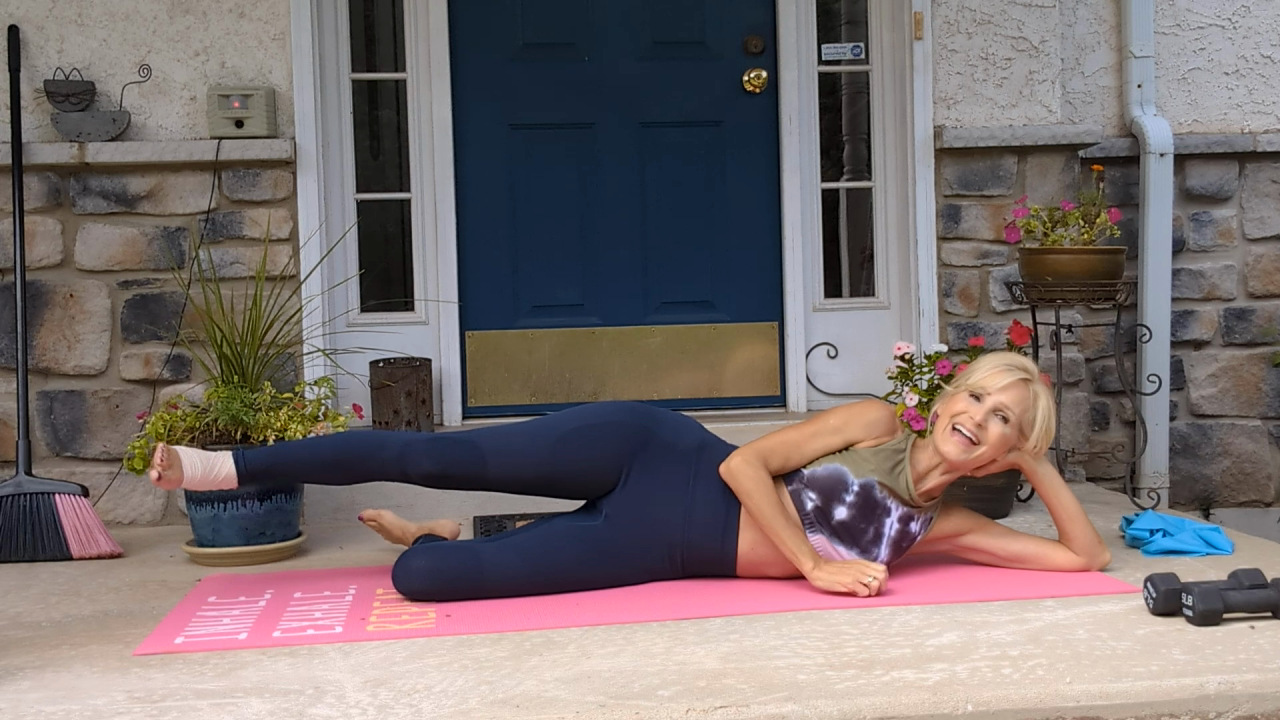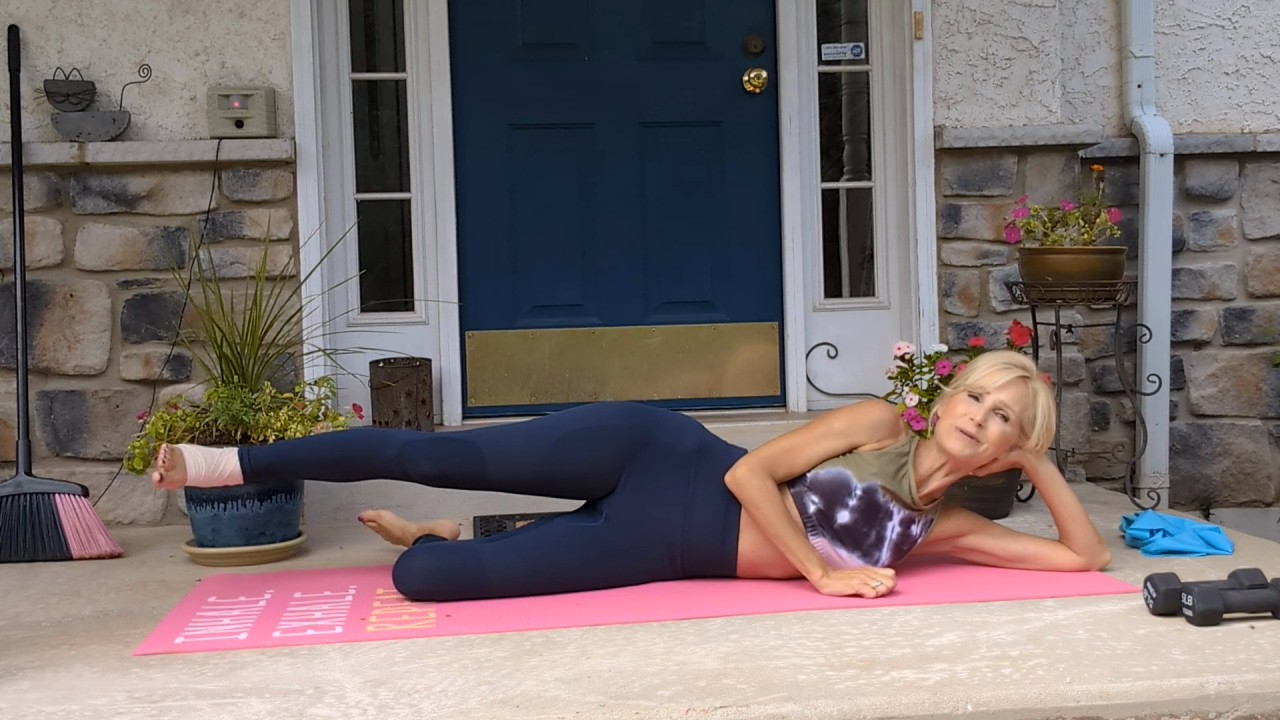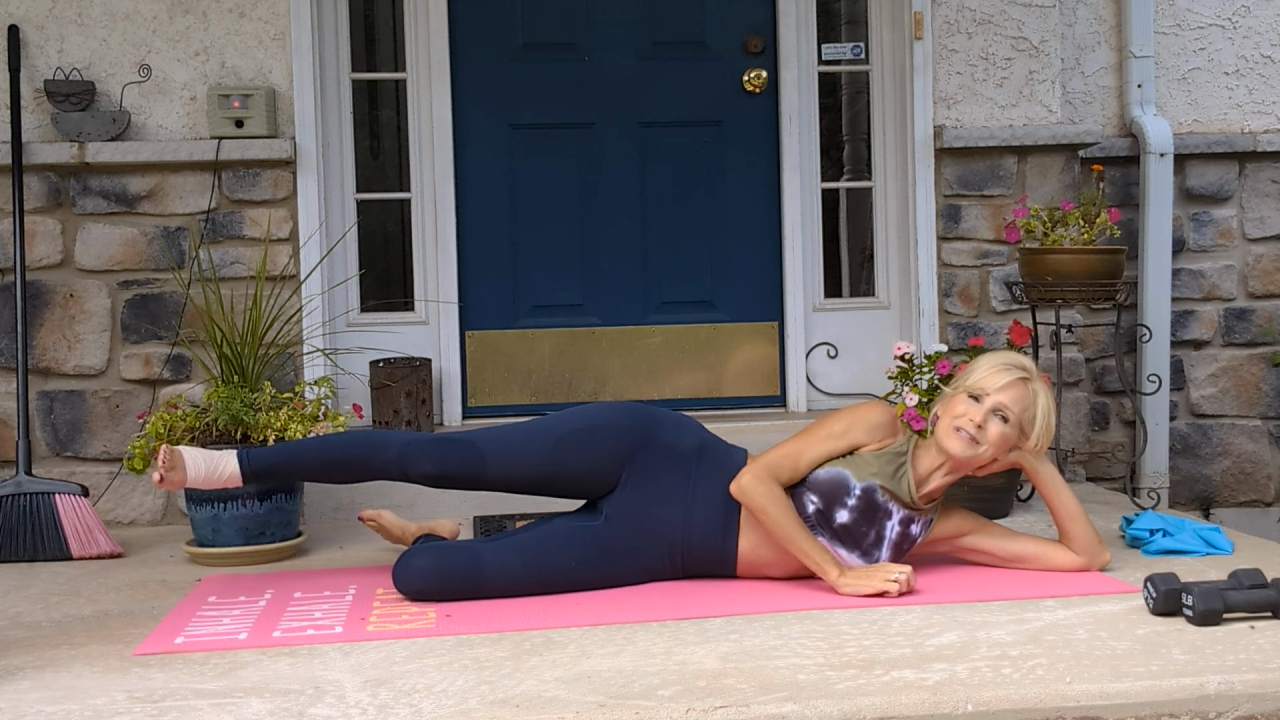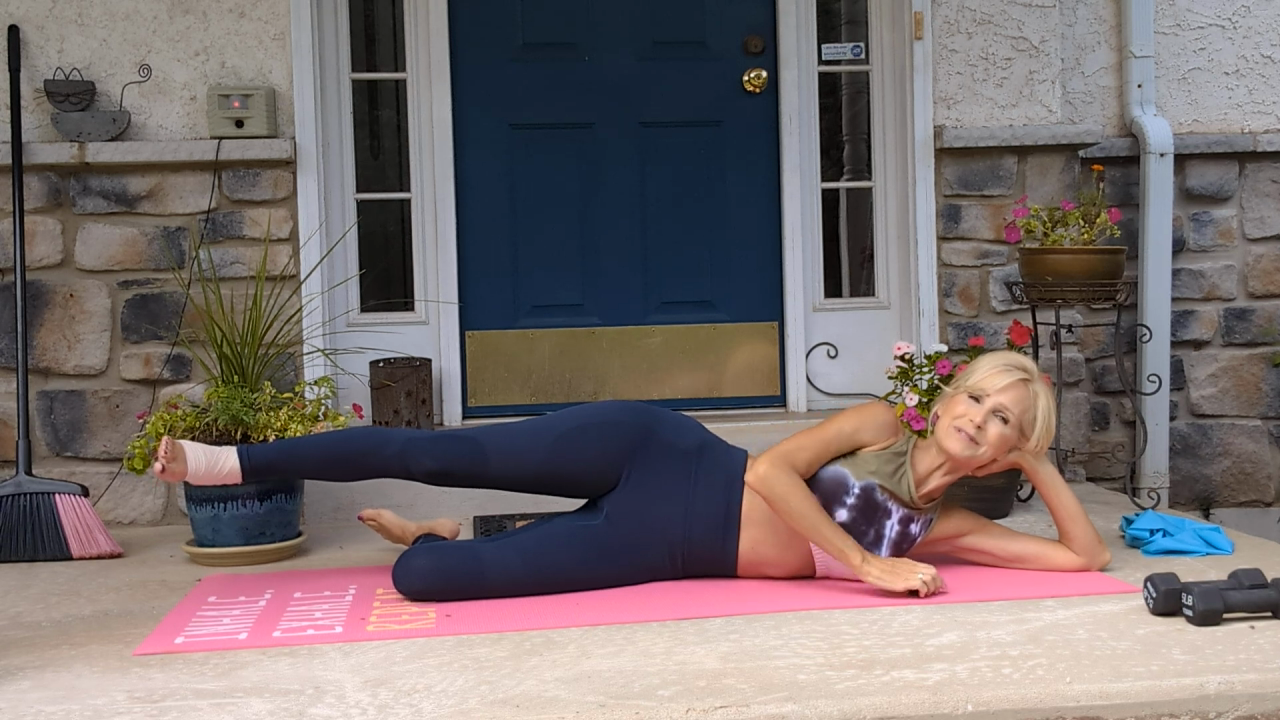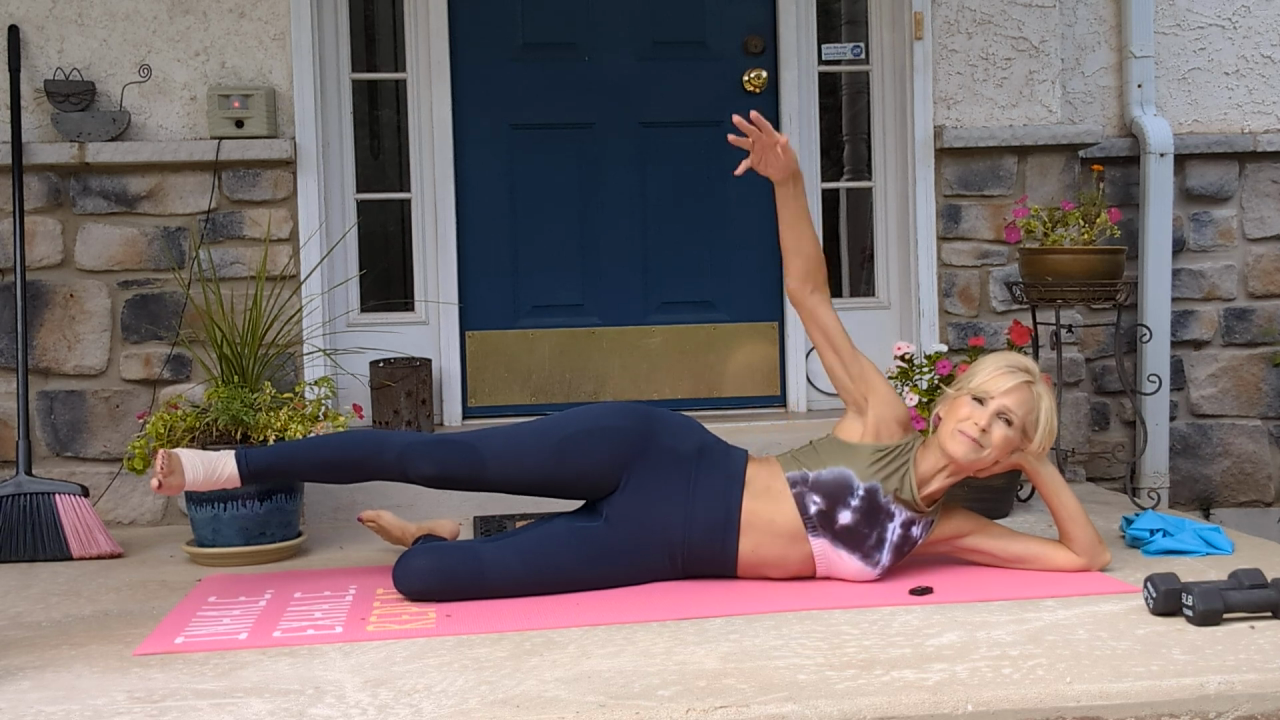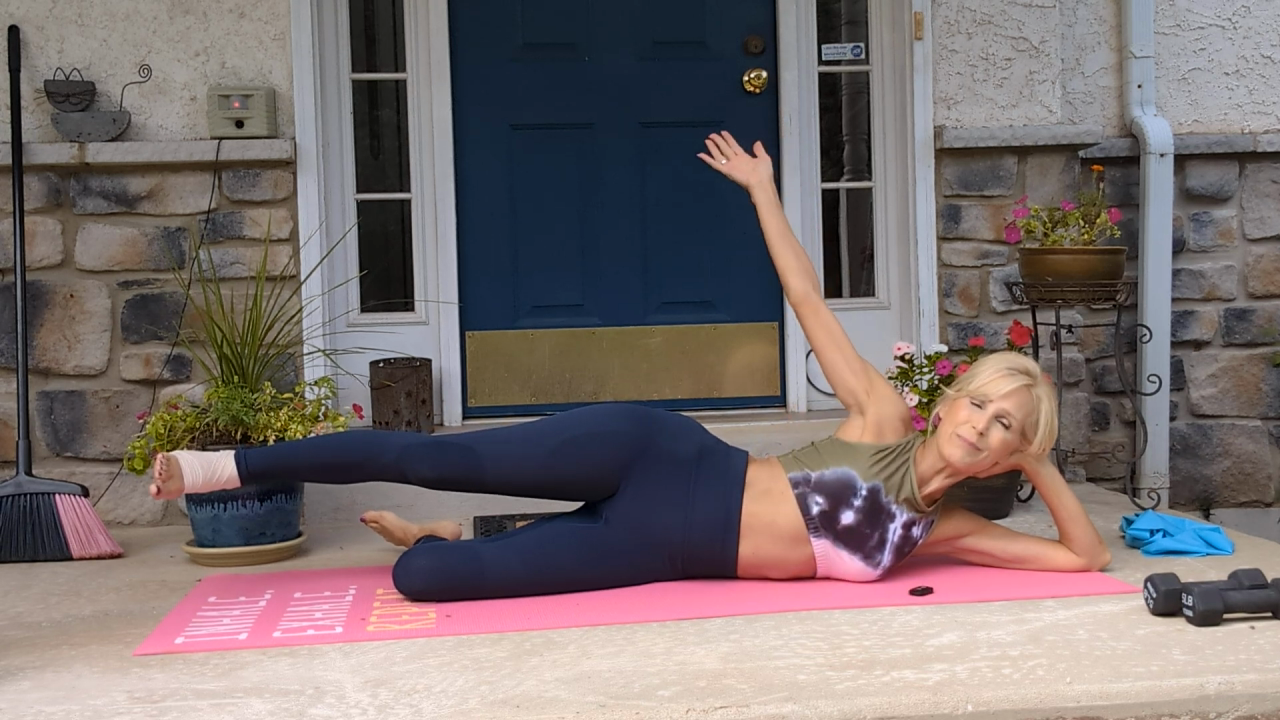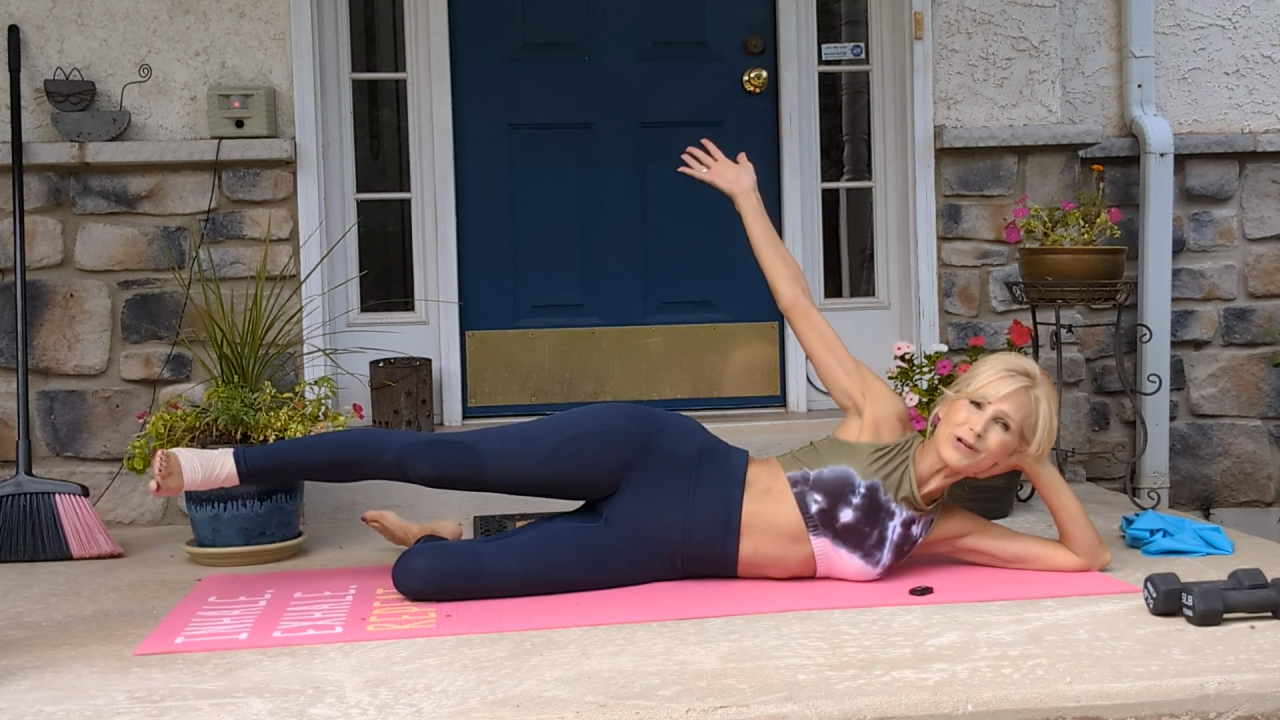
dt=0.4s
person 1, frame 1
left shoulder: (938, 523)
right shoulder: (875, 422)
left elbow: (1085, 556)
right elbow: (743, 463)
left wrist: (1039, 464)
right wrist: (815, 565)
left hip: (655, 549)
right hip: (653, 453)
left knee: (422, 580)
right knee: (429, 456)
left ankle: (435, 539)
right ankle: (228, 466)
person 1, frame 2
left shoulder: (941, 525)
right shoulder: (877, 424)
left elbow: (1085, 557)
right elbow: (749, 473)
left wrist: (1042, 465)
right wrist: (820, 572)
left hip: (655, 548)
right hip: (654, 454)
right knee: (433, 455)
left ankle: (435, 539)
right ankle: (234, 461)
person 1, frame 3
left shoulder: (939, 525)
right shoulder: (878, 425)
left elbow: (1086, 556)
right elbow: (754, 478)
left wrist: (1039, 464)
right wrist: (836, 573)
left hip: (657, 549)
right hip: (655, 454)
right knee: (434, 456)
left ankle: (440, 537)
right ankle: (235, 464)
person 1, frame 4
left shoulder: (939, 525)
right shoulder: (879, 424)
left elbow: (1085, 556)
right elbow: (770, 471)
left wrist: (1039, 464)
right wrist: (865, 564)
left hip: (658, 550)
right hip: (658, 454)
right knee: (432, 452)
left ankle: (440, 535)
right ankle: (232, 459)
person 1, frame 5
left shoulder: (937, 526)
right shoulder: (883, 420)
left elbow: (1086, 555)
right elbow: (807, 293)
left wrist: (1037, 437)
right wrist: (789, 181)
left hip: (668, 532)
right hip: (660, 449)
right knee: (432, 458)
left ankle: (451, 538)
right ankle: (230, 466)
person 1, frame 6
left shoulder: (939, 528)
right shoulder: (883, 416)
left elbow: (1086, 555)
right elbow: (807, 300)
left wrist: (1039, 464)
right wrist: (763, 190)
left hip: (661, 549)
right hip: (659, 455)
right knee: (432, 457)
left ankle: (452, 540)
right ankle: (228, 465)
person 1, frame 7
left shoulder: (938, 525)
right shoulder: (881, 414)
left elbow: (1085, 555)
right elbow: (797, 303)
left wrist: (1039, 464)
right wrist: (746, 195)
left hip: (657, 550)
right hip: (658, 456)
right knee: (430, 457)
left ankle: (445, 540)
right ankle: (223, 464)
